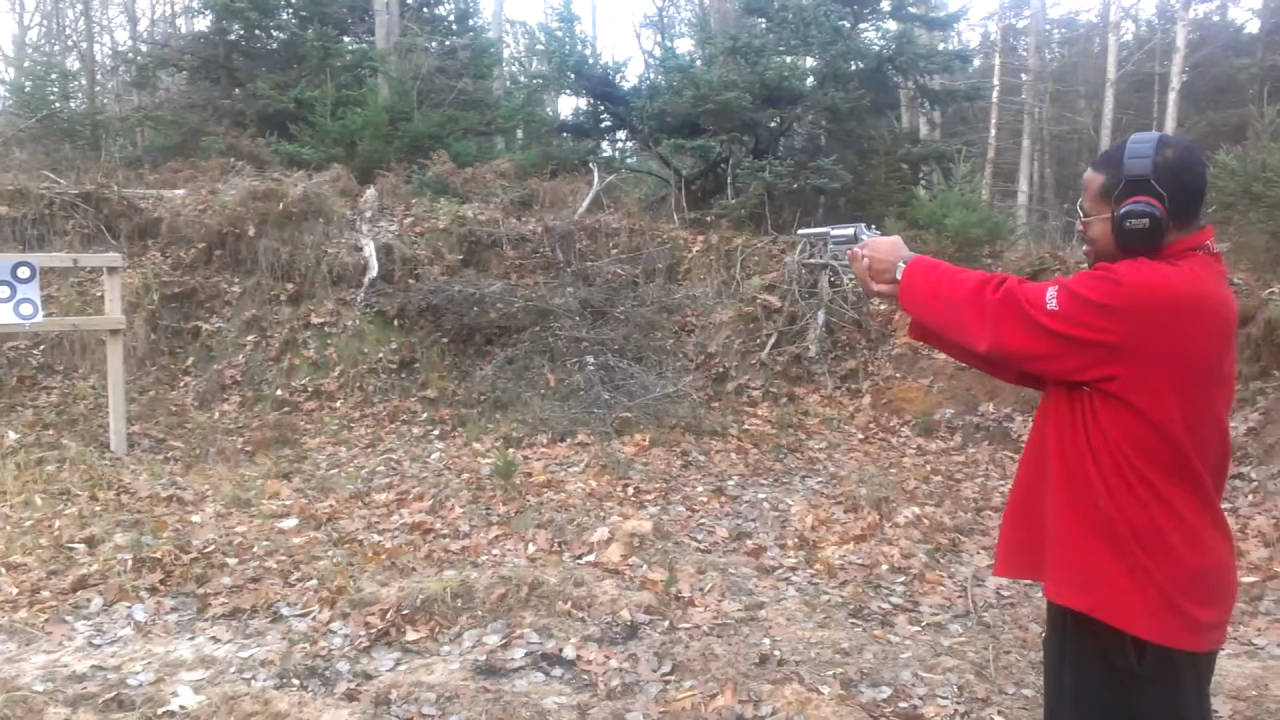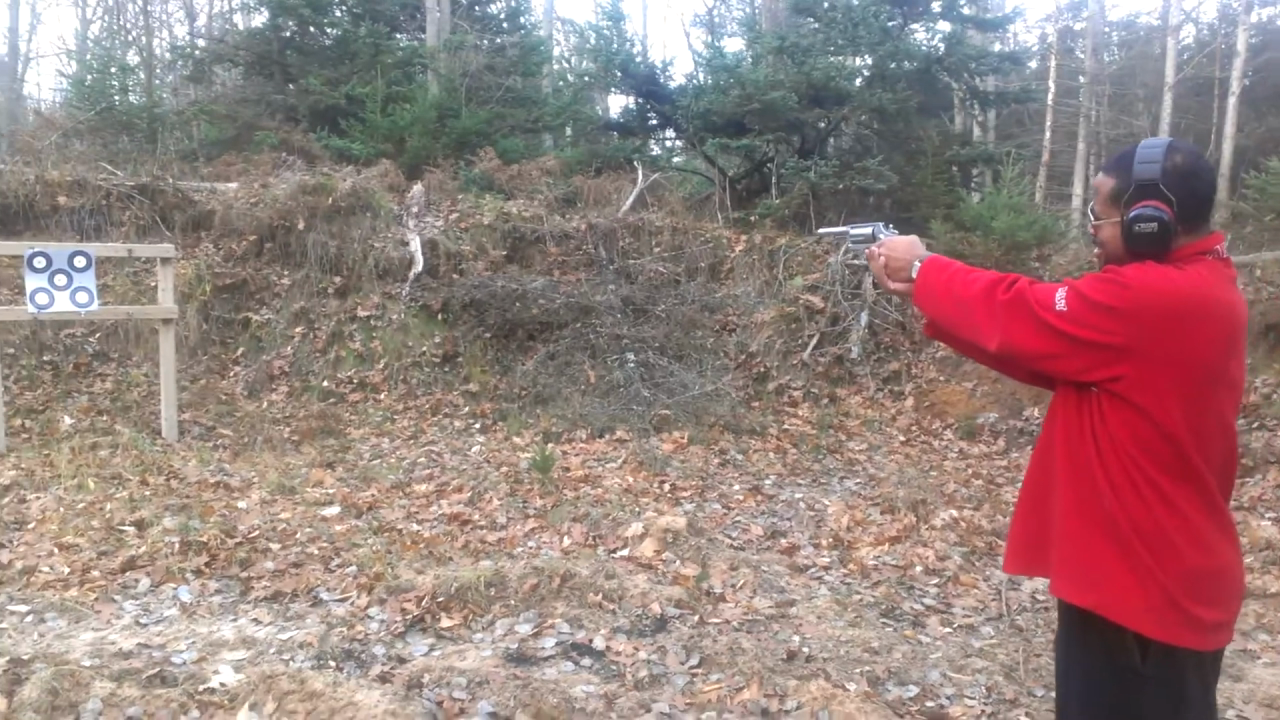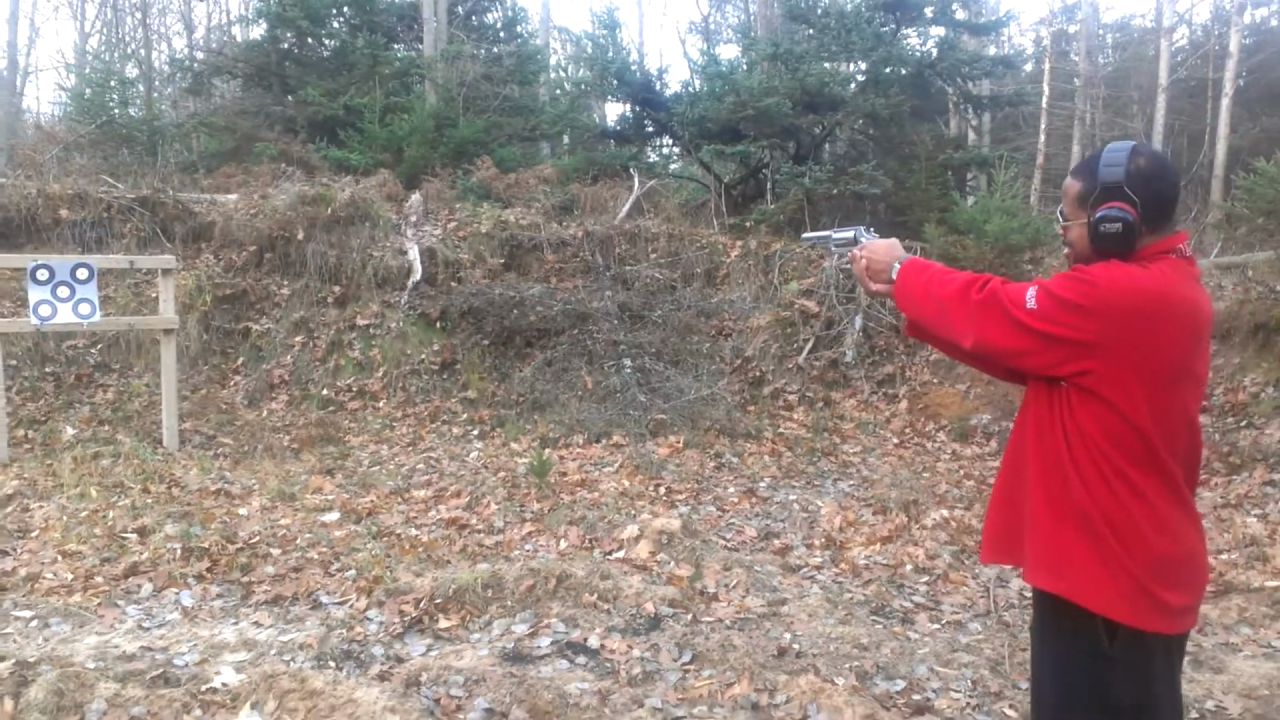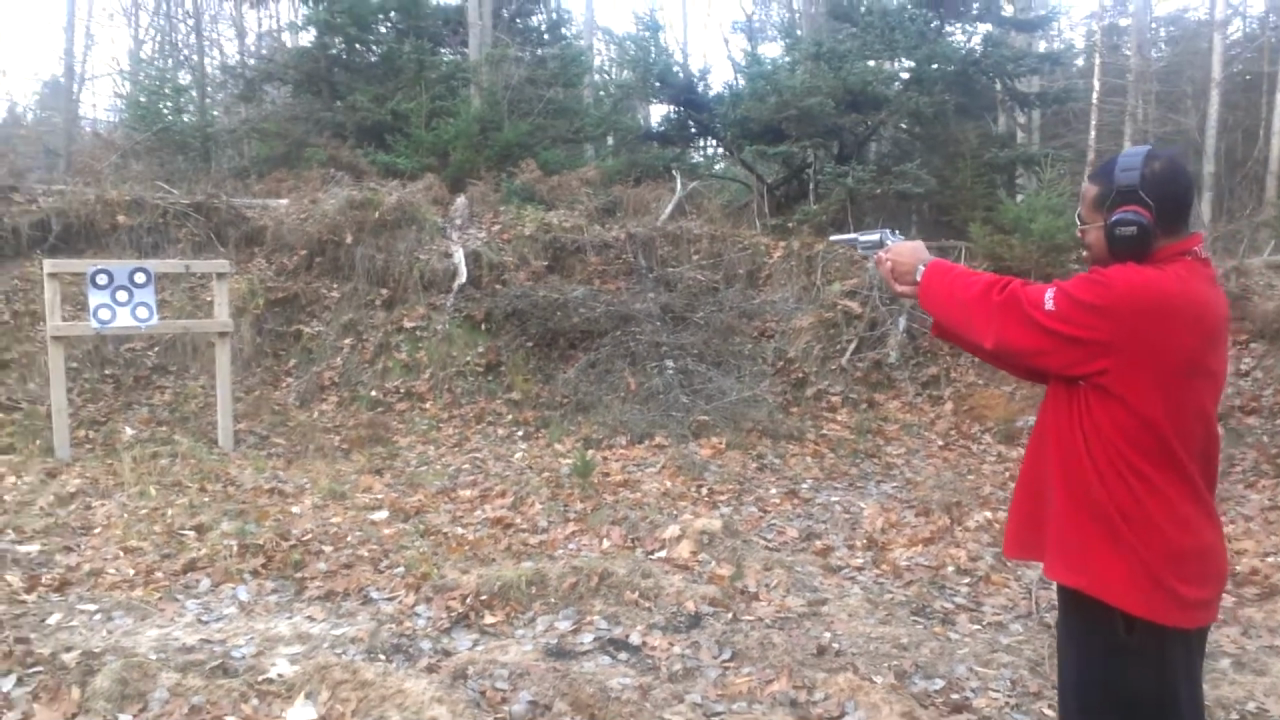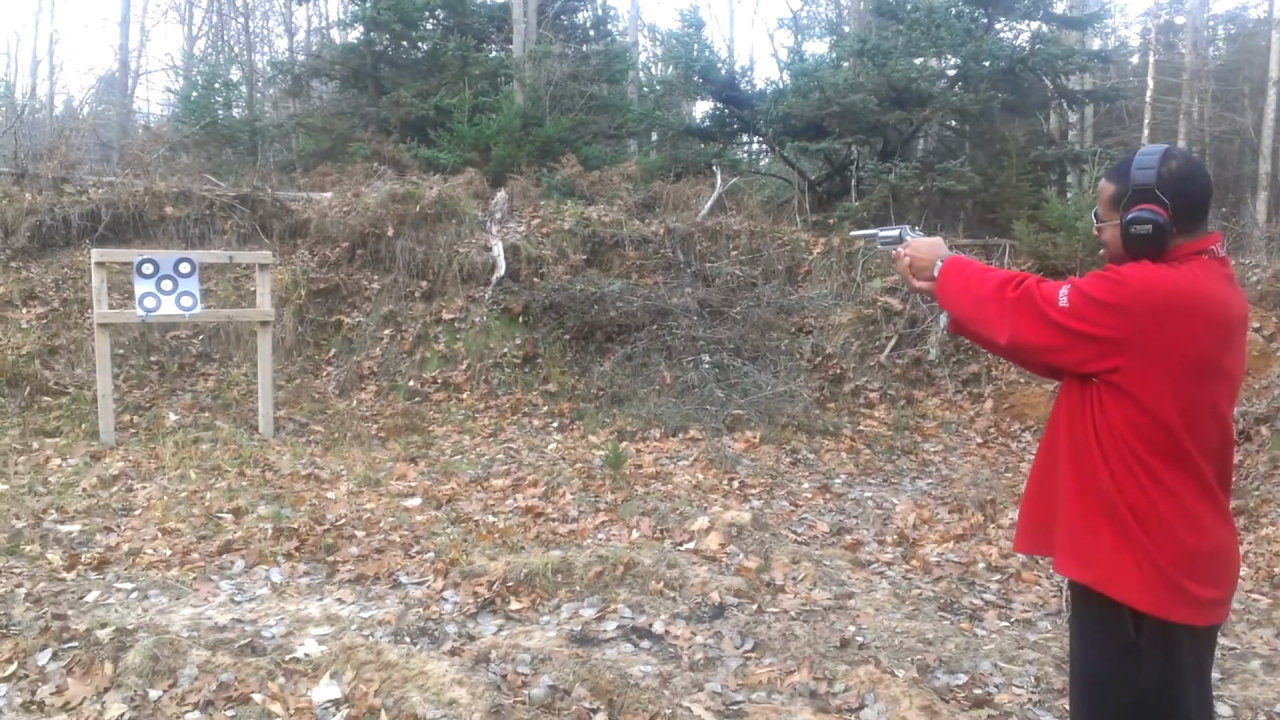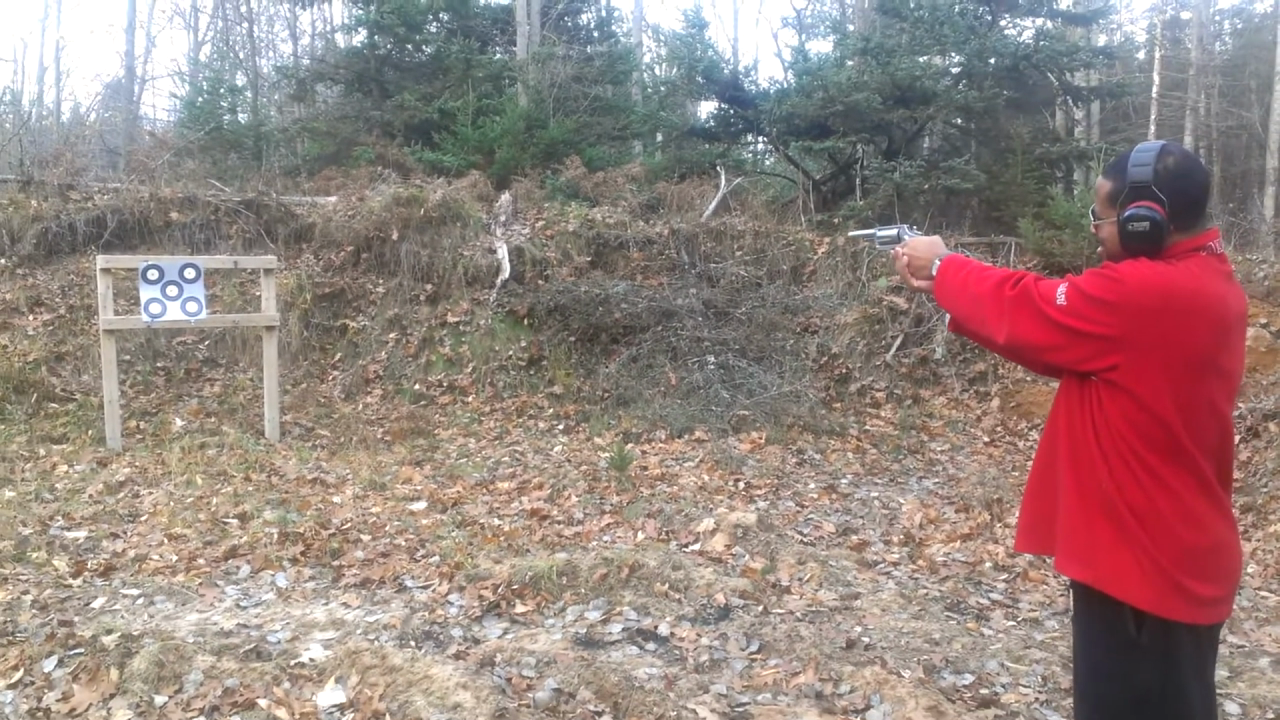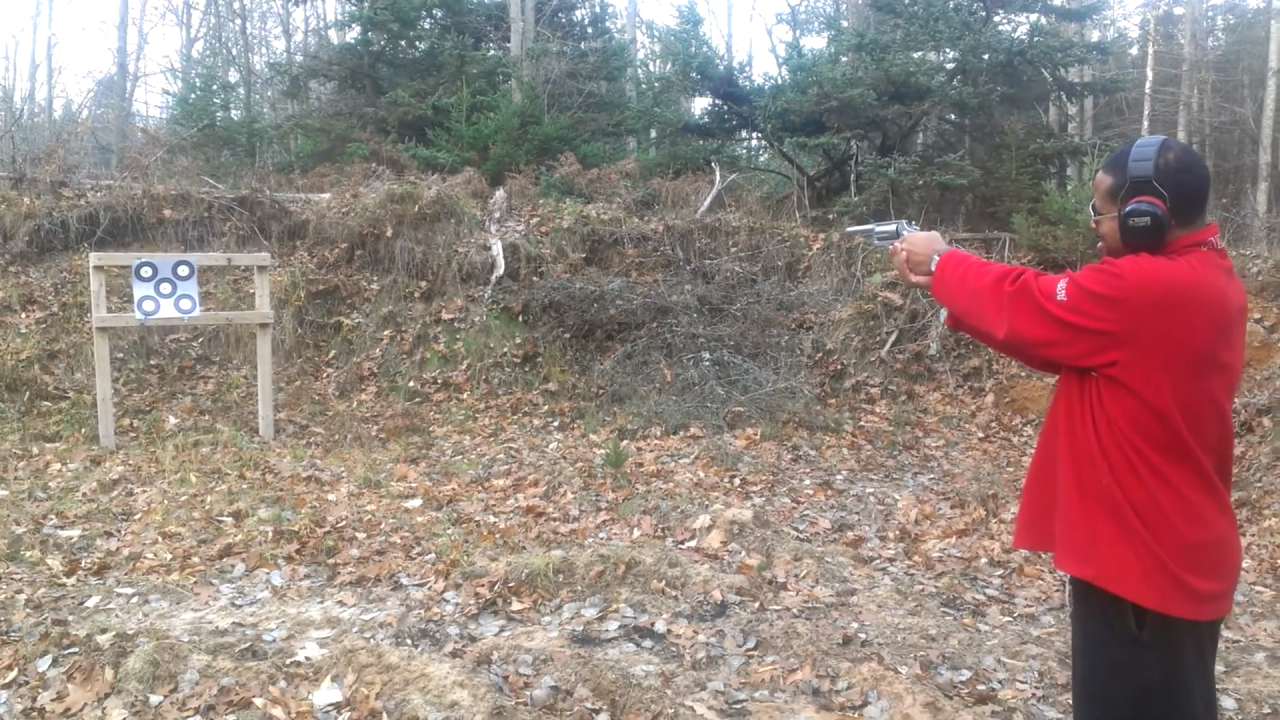
dt=0.5s
person 1, frame 1
left shoulder: (1143, 298)
right shoulder: (1181, 283)
left elbow: (1010, 318)
right elbow: (1035, 341)
left wrist: (906, 270)
right wrist: (910, 291)
left hip: (1141, 590)
right hip: (1142, 576)
person 1, frame 2
left shoulder: (1152, 301)
right shoulder: (1194, 288)
left elbow: (1020, 316)
right elbow: (1047, 344)
left wrist: (921, 269)
right wrist: (929, 288)
left hip: (1146, 588)
right hip: (1160, 576)
person 1, frame 3
left shoulder: (1117, 297)
right shoulder: (1163, 285)
left elbow: (993, 314)
right elbow: (1025, 338)
left wrist: (901, 270)
right wrist: (907, 292)
left hip: (1114, 574)
right hip: (1132, 564)
person 1, frame 4
left shoulder: (1132, 299)
right shoulder: (1183, 286)
left elbow: (1015, 316)
right elbow: (1042, 333)
left wrist: (926, 272)
right wrist: (934, 290)
left hip: (1133, 570)
right hip: (1156, 558)
person 1, frame 5
left shoulder: (1147, 296)
right shoulder: (1204, 284)
left elbow: (1028, 312)
right elbow: (1061, 331)
left wrist: (943, 267)
right wrist: (950, 287)
left hip: (1145, 567)
right hip: (1174, 558)
person 1, frame 6
left shoulder: (1143, 294)
right shoulder: (1205, 282)
left elbow: (1028, 311)
right elbow: (1059, 327)
left wrist: (941, 266)
right wrist: (951, 285)
left hip: (1147, 565)
right hip: (1176, 557)
person 1, frame 7
left shoulder: (1144, 289)
right shoulder: (1204, 276)
left elbow: (1027, 308)
right elbow: (1061, 325)
left wrist: (940, 261)
right wrist: (947, 284)
left hip: (1147, 561)
right hip: (1176, 553)
